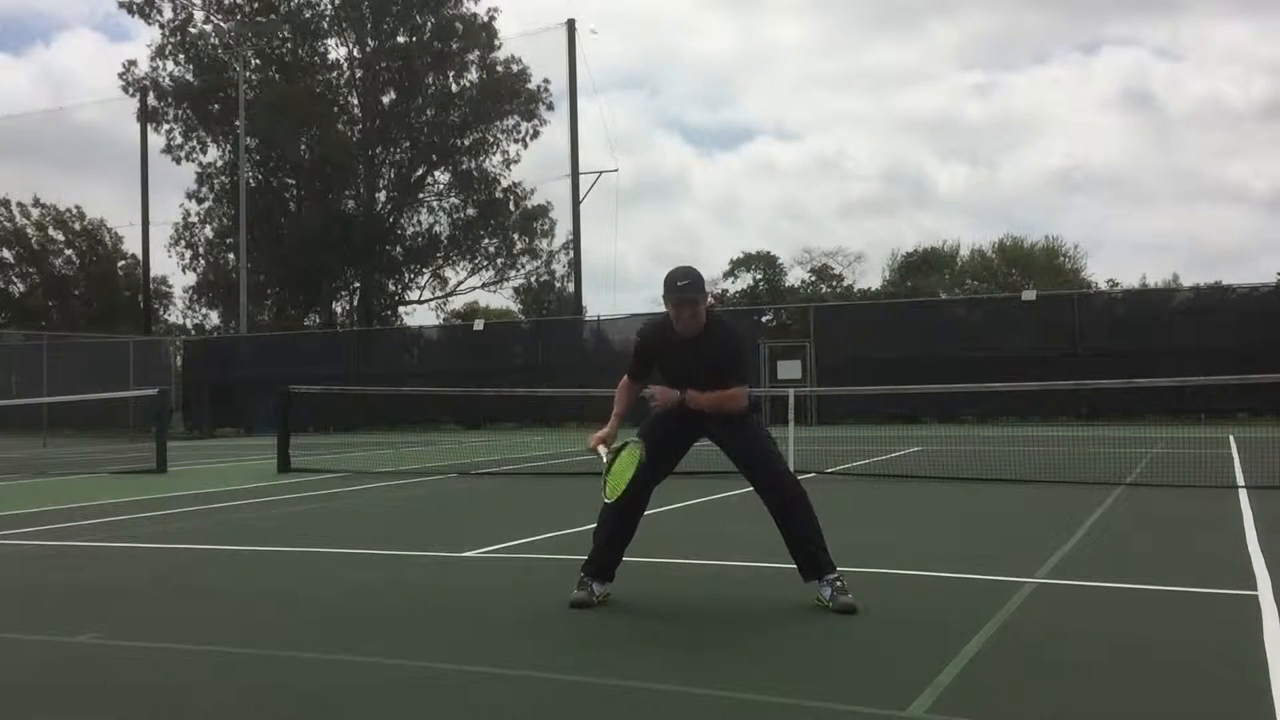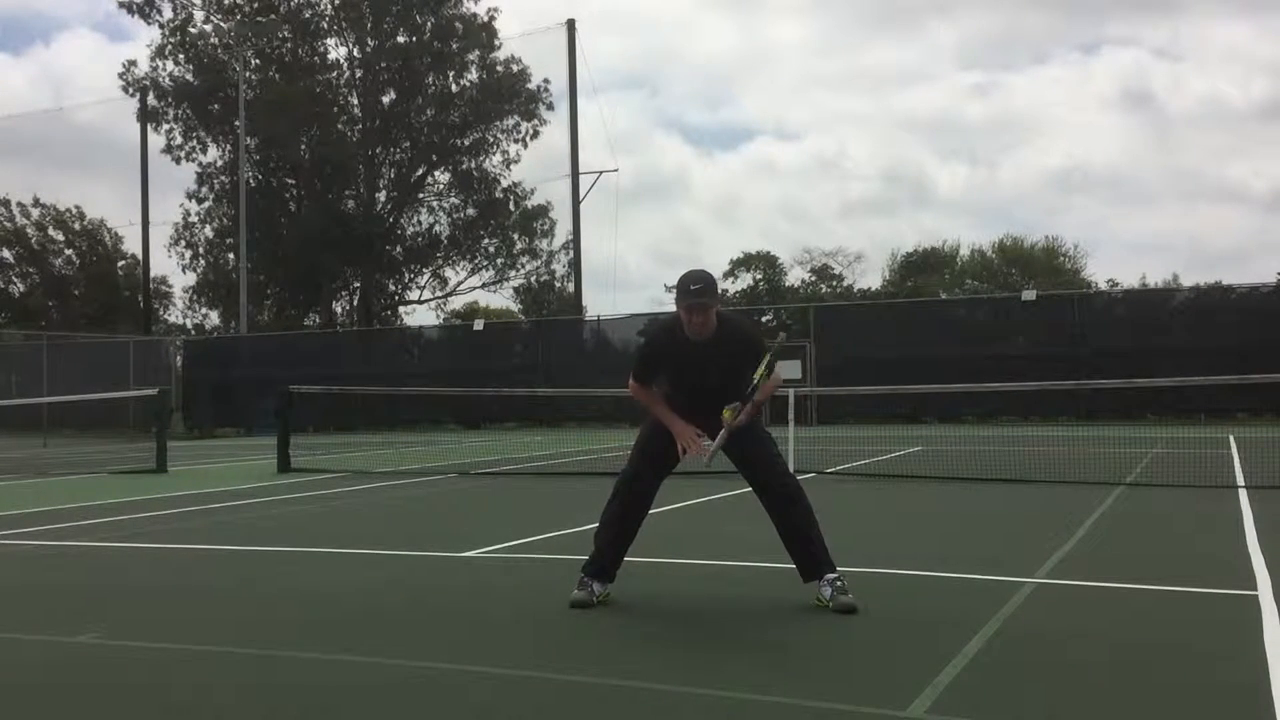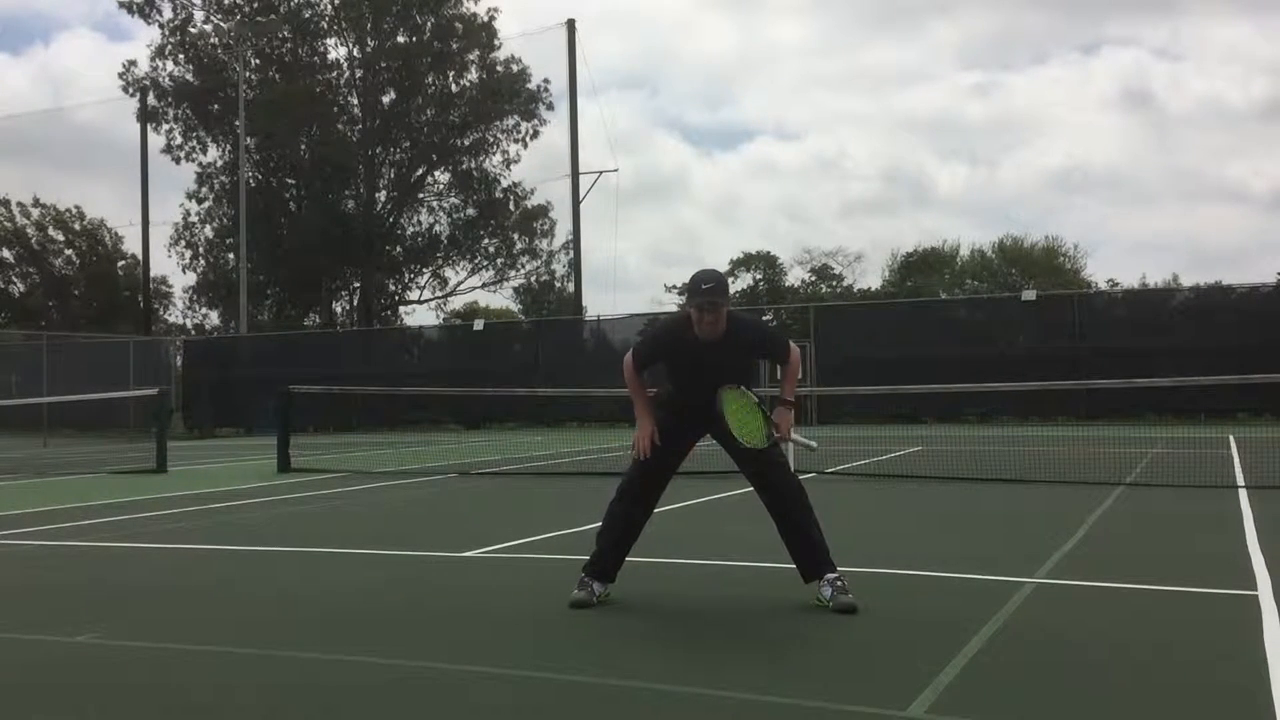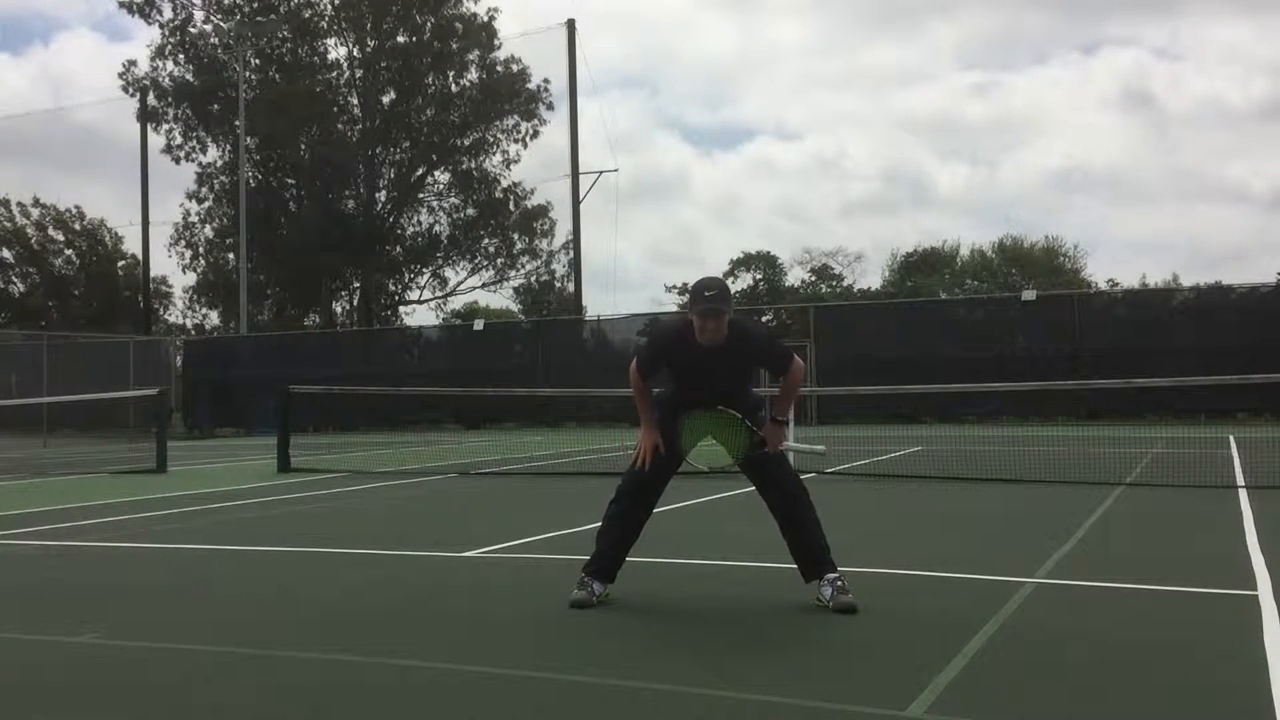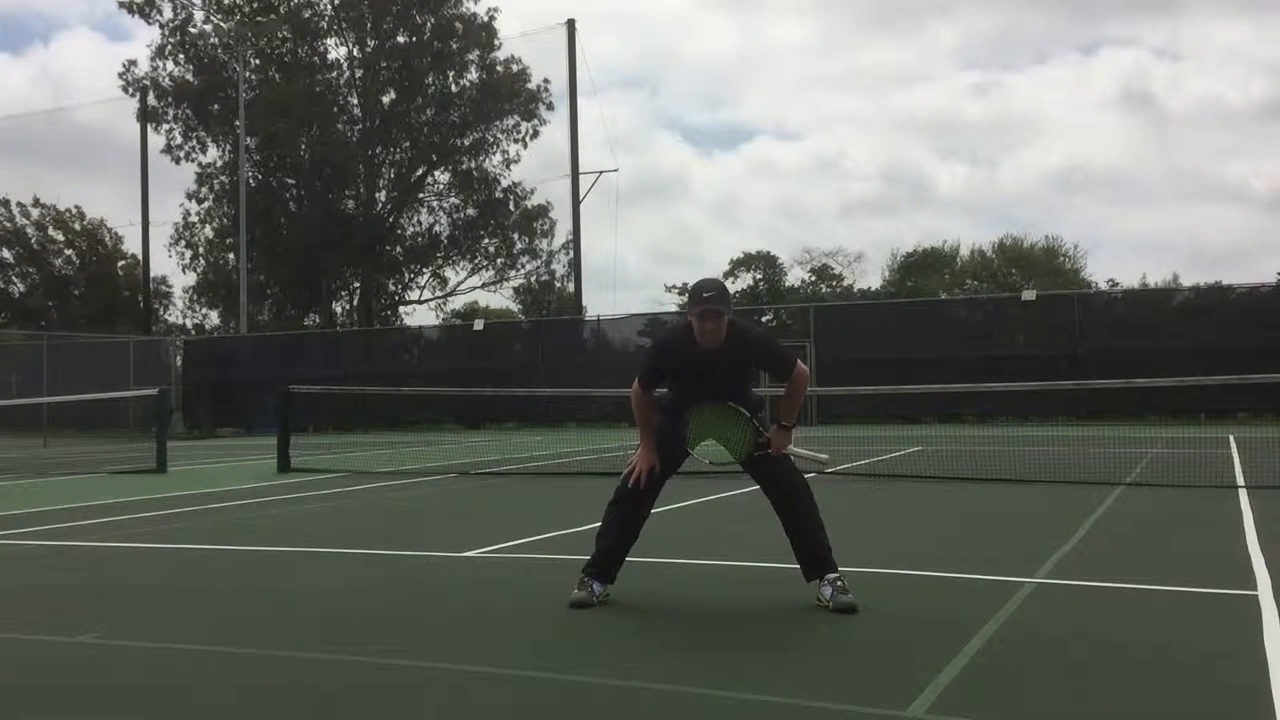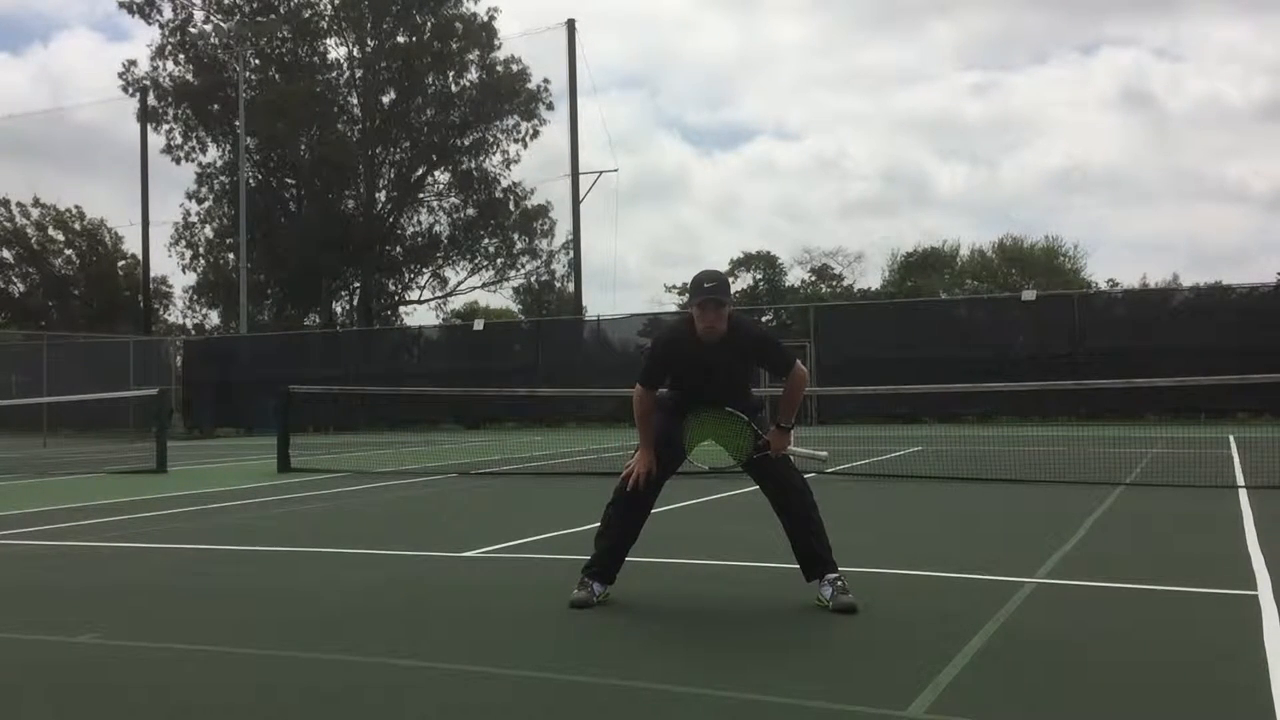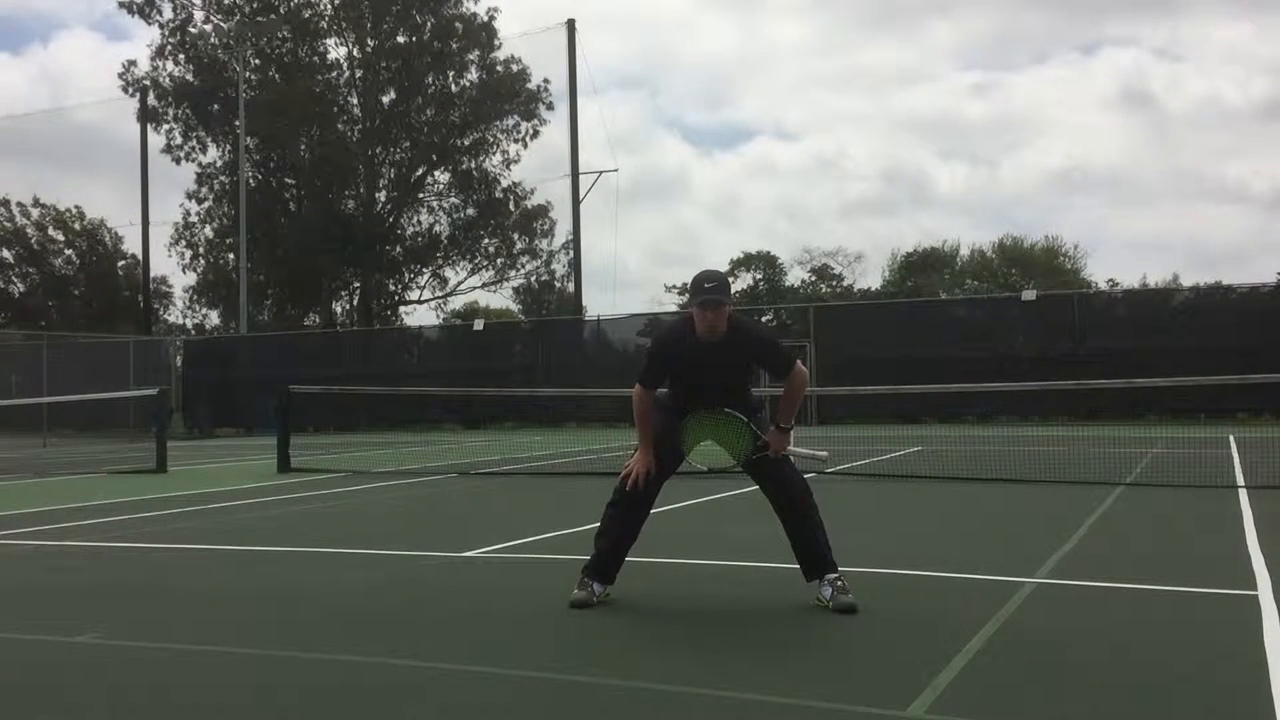
dt=0.3s
person 1, frame 1
left shoulder: (727, 336)
right shoulder: (651, 335)
left elbow: (738, 399)
right elbow: (631, 381)
left wrist: (681, 396)
right wrist: (612, 425)
left hip: (729, 413)
right hip: (674, 413)
left knee: (782, 486)
right knee: (629, 483)
left ankle: (826, 578)
right ankle: (595, 576)
person 1, frame 2
left shoulder: (741, 333)
right shoulder: (660, 337)
left elbow: (773, 374)
right elbow: (639, 385)
left wrist: (751, 407)
right wrist: (677, 427)
left hip: (734, 411)
right hip: (676, 414)
left knee: (781, 487)
right knee: (631, 487)
left ankle: (826, 577)
right ankle: (595, 576)
person 1, frame 3
left shoulder: (749, 330)
right shoulder: (668, 333)
left elbow: (791, 354)
right elbow: (631, 364)
left wrist: (785, 405)
right wrist: (643, 418)
right hip: (678, 413)
left knee: (784, 488)
right knee: (636, 488)
left ankle: (826, 578)
right ankle: (596, 577)
person 1, frame 4
left shoulder: (752, 339)
right shoulder: (669, 339)
left elbow: (795, 370)
right elbow: (637, 374)
left wrist: (777, 421)
right wrist: (648, 426)
left hip: (738, 412)
right hip: (679, 413)
left knee: (787, 489)
right knee: (635, 488)
left ankle: (827, 577)
right ankle: (596, 576)
person 1, frame 5
left shoulder: (751, 341)
right shoulder: (669, 345)
left elbow: (800, 375)
right elbow: (641, 391)
left wrist: (784, 427)
right wrist: (647, 445)
right hip: (679, 415)
left knee: (791, 488)
right knee: (634, 488)
left ankle: (828, 578)
right ankle: (596, 577)
person 1, frame 6
left shoulder: (751, 336)
right shoulder: (669, 340)
left elbow: (798, 375)
right elbow: (644, 393)
left wrist: (783, 427)
right wrist: (646, 449)
left hip: (739, 414)
right hip: (679, 414)
left knee: (791, 488)
right knee: (634, 487)
left ankle: (827, 578)
right ankle: (596, 578)
person 1, frame 7
left shoulder: (751, 336)
right shoulder: (669, 340)
left elbow: (798, 376)
right elbow: (643, 392)
left wrist: (782, 428)
right wrist: (645, 449)
left hip: (738, 413)
right hip: (679, 414)
left knee: (791, 489)
right knee: (633, 487)
left ankle: (828, 578)
right ankle: (595, 578)
